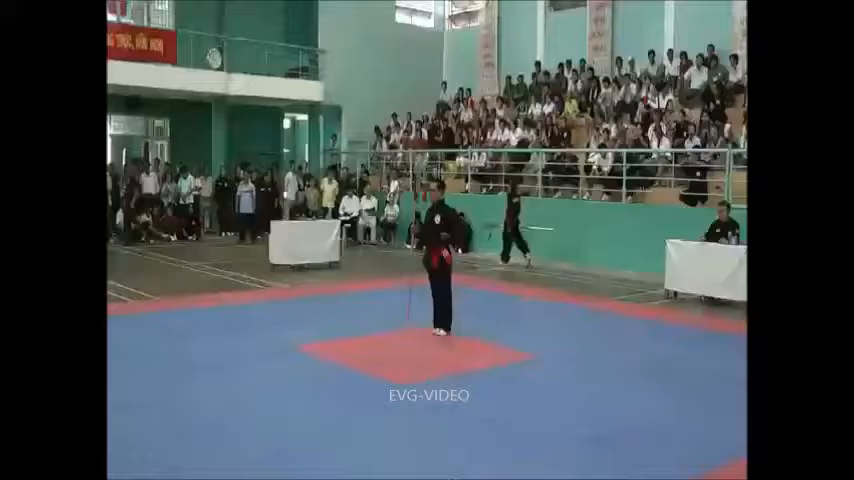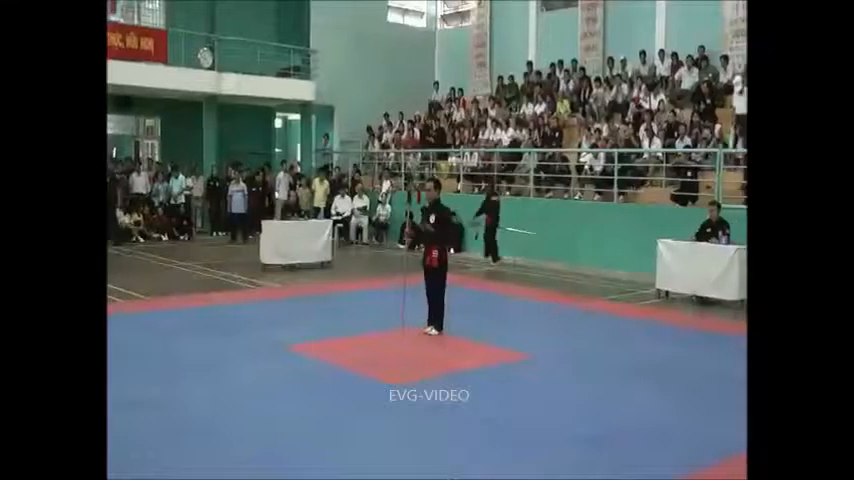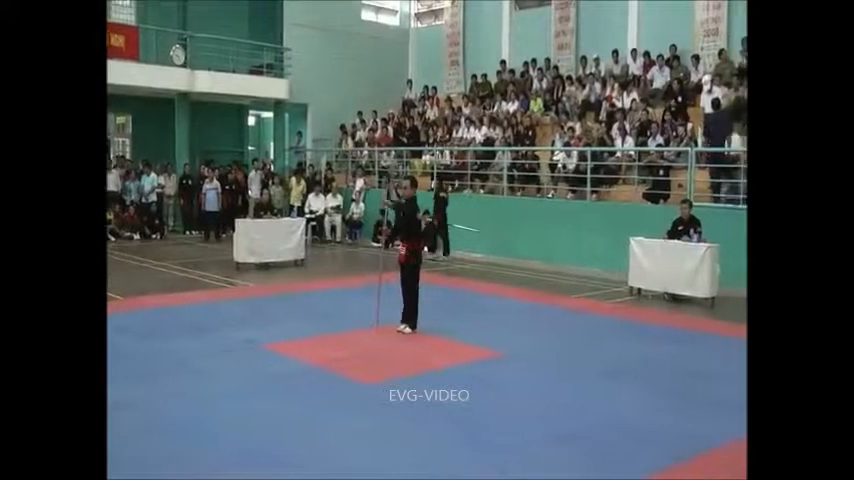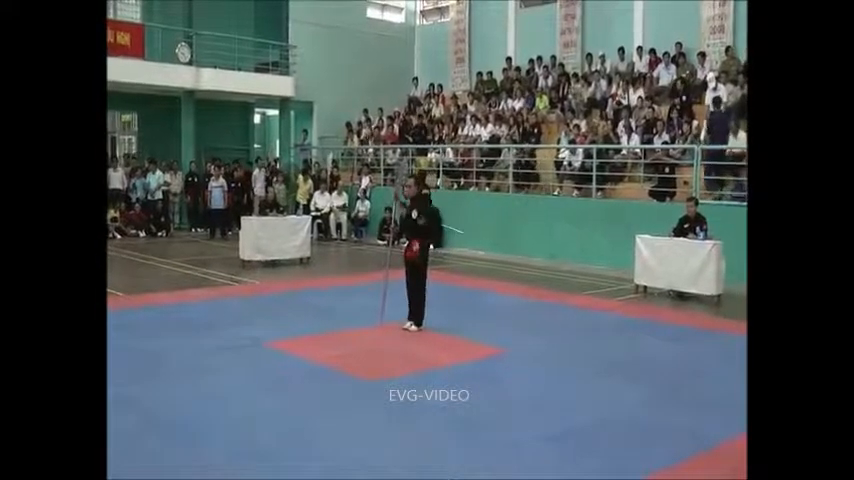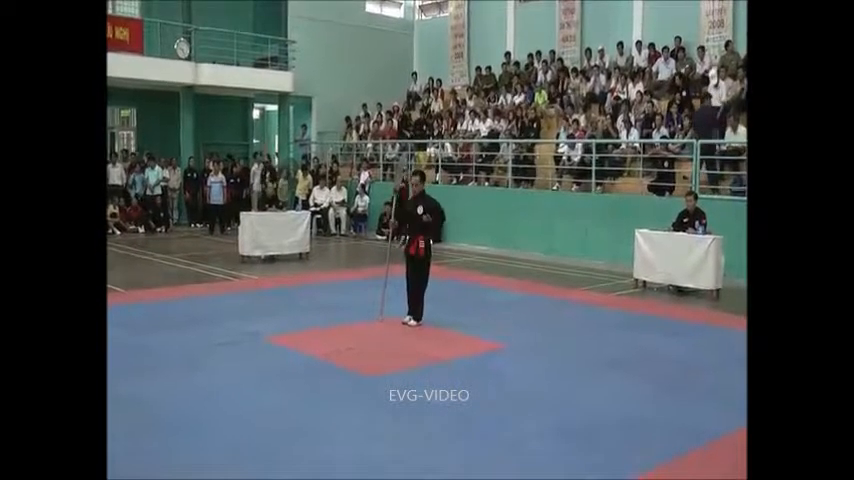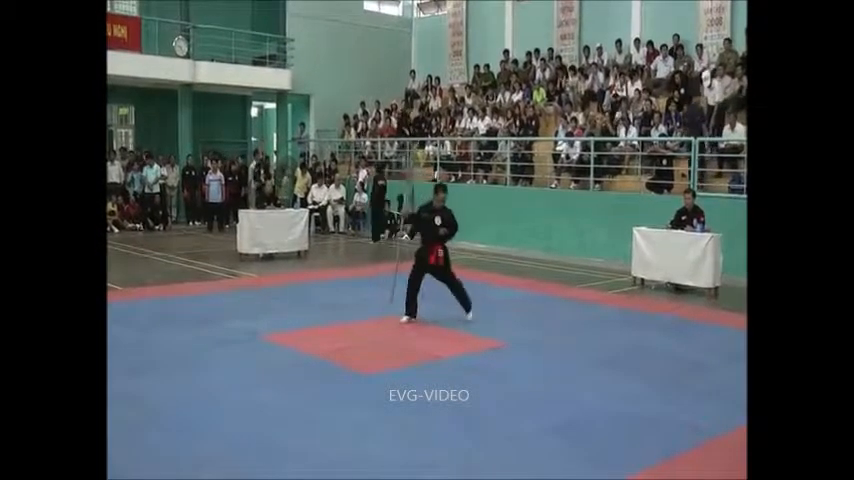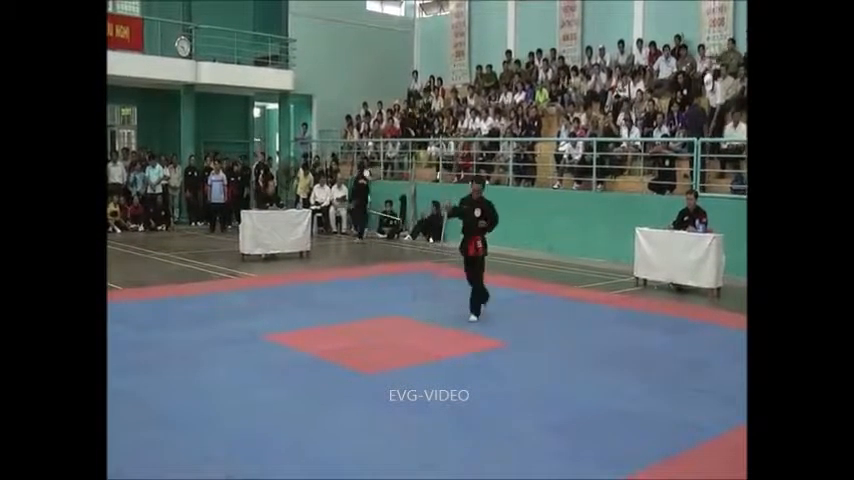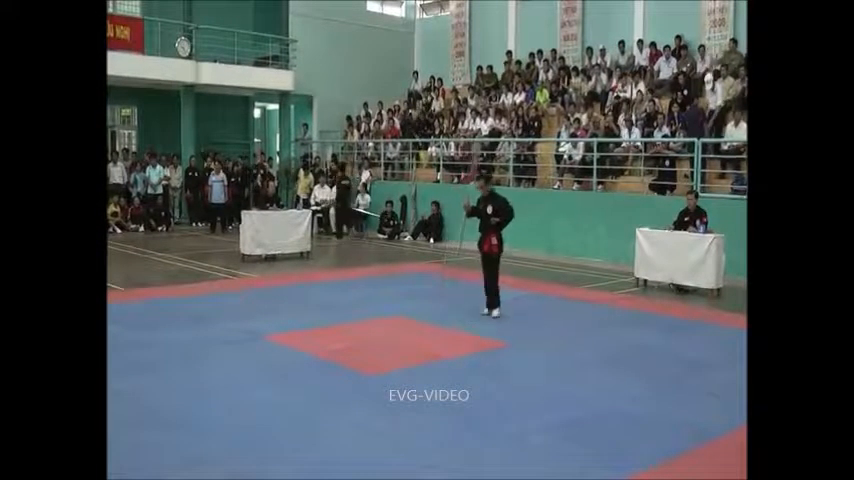
dt=0.5s
person 1, frame 1
left shoulder: (449, 212)
right shoulder: (430, 211)
left elbow: (457, 234)
left wrist: (448, 236)
right wrist: (418, 234)
left hip: (442, 255)
right hip: (430, 253)
left knee: (444, 290)
right knee: (435, 290)
left ankle: (445, 326)
right ankle: (438, 324)
person 1, frame 2
left shoulder: (444, 211)
right shoulder: (427, 210)
left elbow: (447, 233)
left wrist: (431, 230)
right wrist: (413, 233)
left hip: (438, 253)
right hip: (428, 252)
left knee: (437, 289)
right knee: (430, 289)
left ankle: (437, 325)
right ankle: (431, 323)
person 1, frame 3
left shoulder: (411, 207)
right shoulder: (406, 206)
left wrist: (391, 205)
right wrist: (390, 232)
left hip: (411, 251)
right hip: (408, 249)
left knee: (411, 287)
right knee: (407, 287)
left ankle: (411, 323)
right ankle: (406, 320)
person 1, frame 4
left shoulder: (423, 205)
right shoulder: (410, 206)
left elbow: (432, 222)
left wrist: (424, 223)
left hip: (420, 248)
right hip: (411, 247)
left knee: (418, 285)
right knee: (411, 285)
left ankle: (417, 321)
right ankle: (412, 318)
person 1, frame 5
left shoulder: (430, 202)
right shoulder: (409, 202)
left elbow: (441, 217)
left wrist: (430, 220)
right wrist: (397, 224)
left hip: (423, 244)
right hip: (411, 243)
left knee: (420, 281)
right knee: (411, 280)
left ankle: (417, 316)
right ankle: (412, 313)
person 1, frame 6
left shoulder: (447, 213)
right shoulder: (424, 209)
left elbow: (454, 228)
right elbow: (416, 221)
left wrist: (447, 233)
right wrist: (408, 224)
left hip: (439, 252)
right hip: (424, 250)
left knee: (451, 280)
right knee: (413, 282)
left ankle: (468, 308)
right ankle: (410, 314)
person 1, frame 7
left shoulder: (487, 204)
right shoulder: (464, 201)
left elbow: (494, 220)
right elbow: (459, 213)
left wrist: (487, 225)
right wrist: (450, 211)
left hip: (478, 243)
right hip: (466, 241)
left knee: (477, 277)
right knee: (470, 276)
left ankle: (475, 312)
right ankle: (483, 297)
person 1, frame 8
left shoulder: (499, 200)
right shoulder: (481, 200)
left elbow: (510, 214)
left wrist: (499, 221)
right wrist: (470, 210)
left hip: (494, 239)
right hip: (484, 239)
left knee: (492, 274)
right knee: (487, 274)
left ankle: (495, 306)
right ankle: (490, 305)
